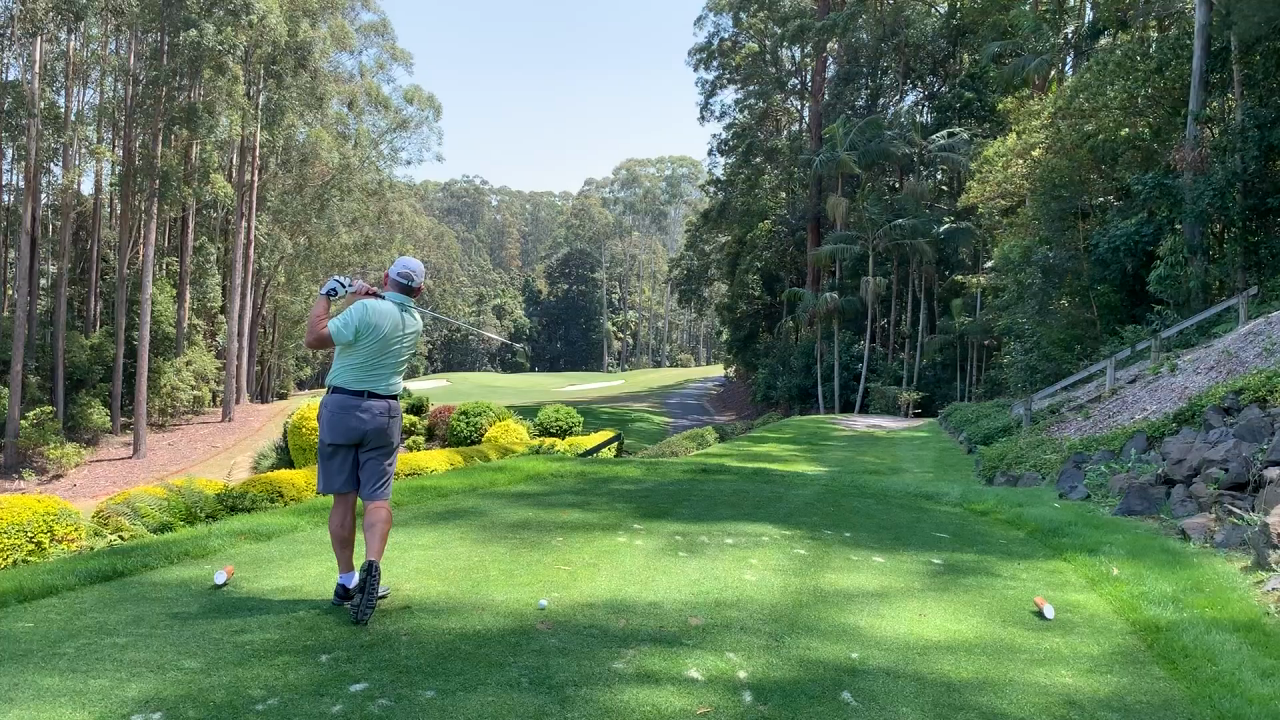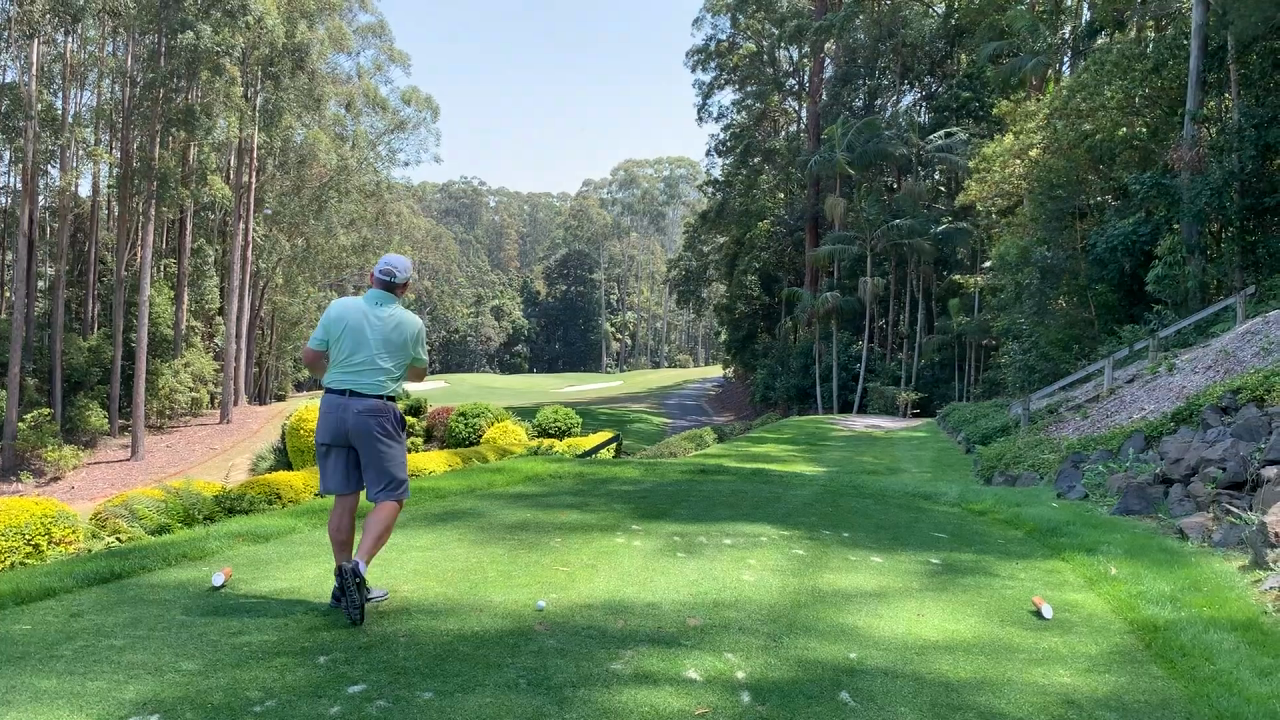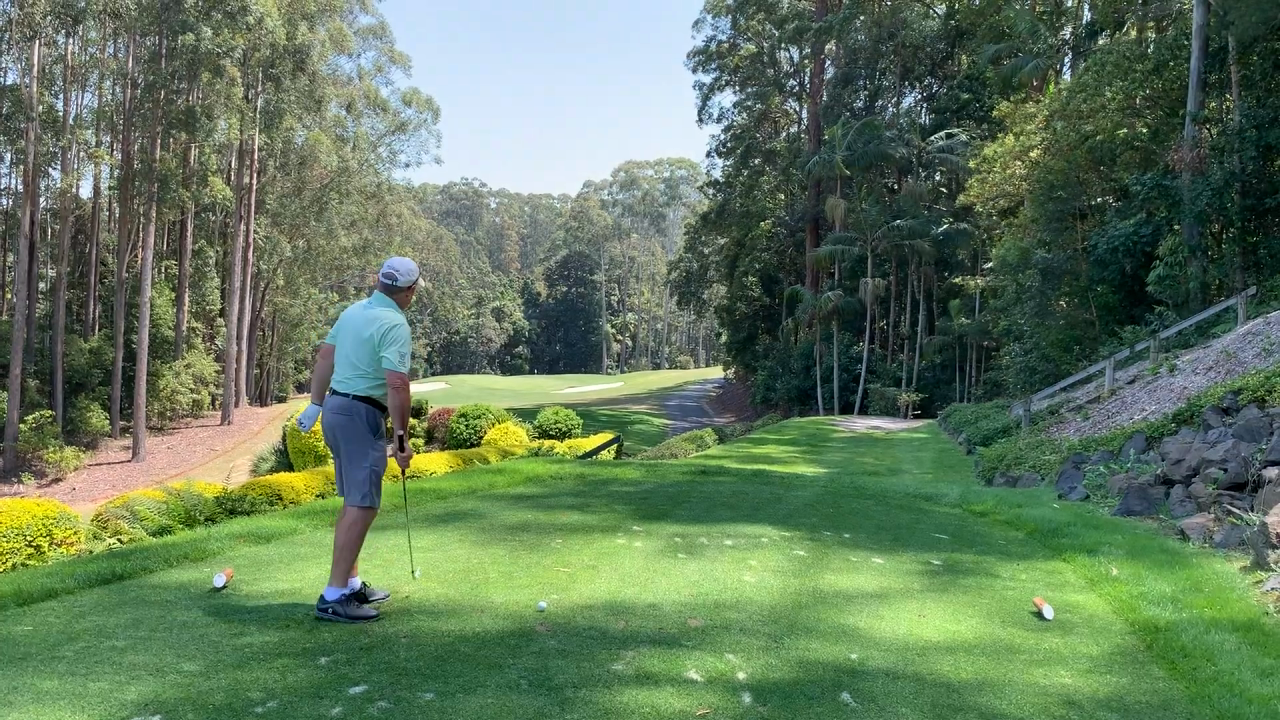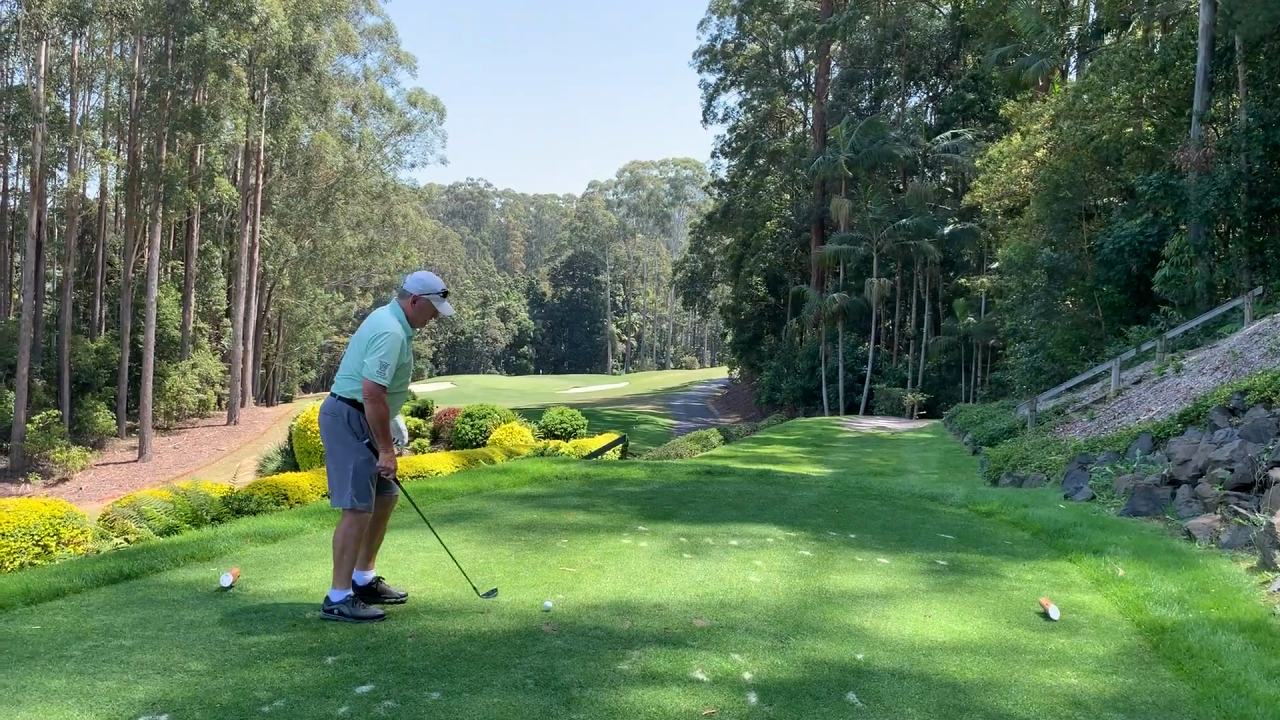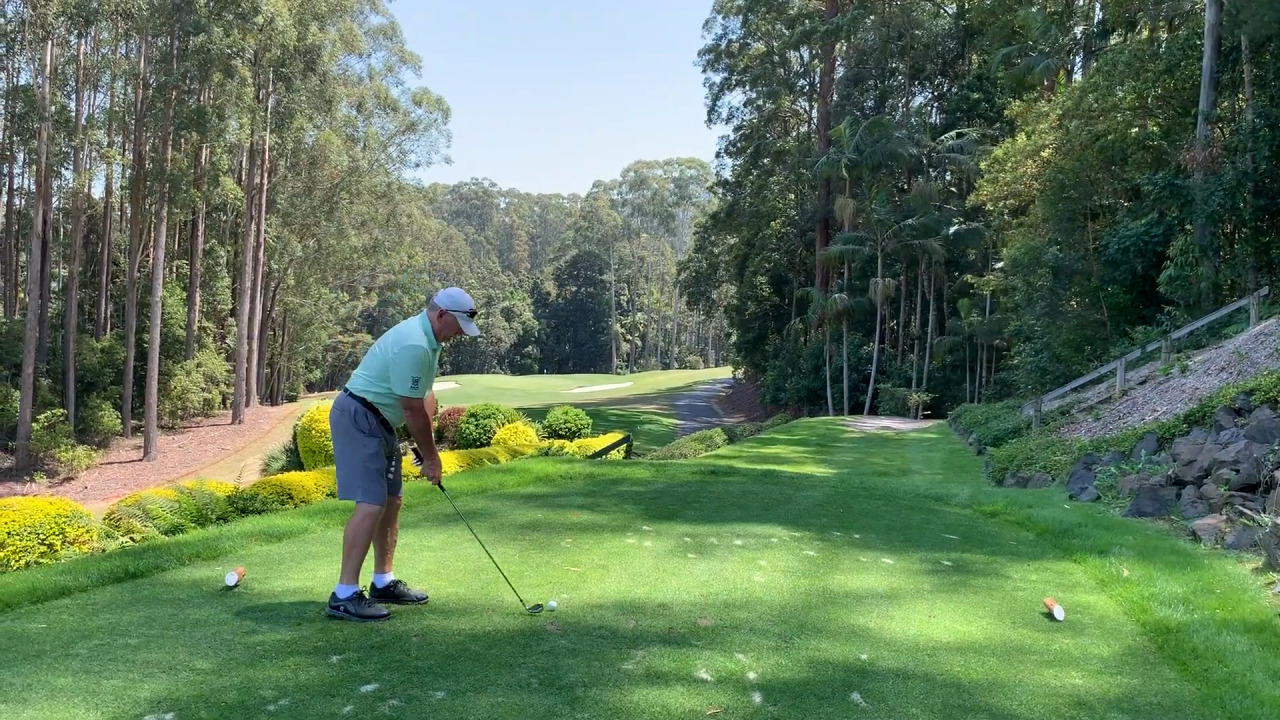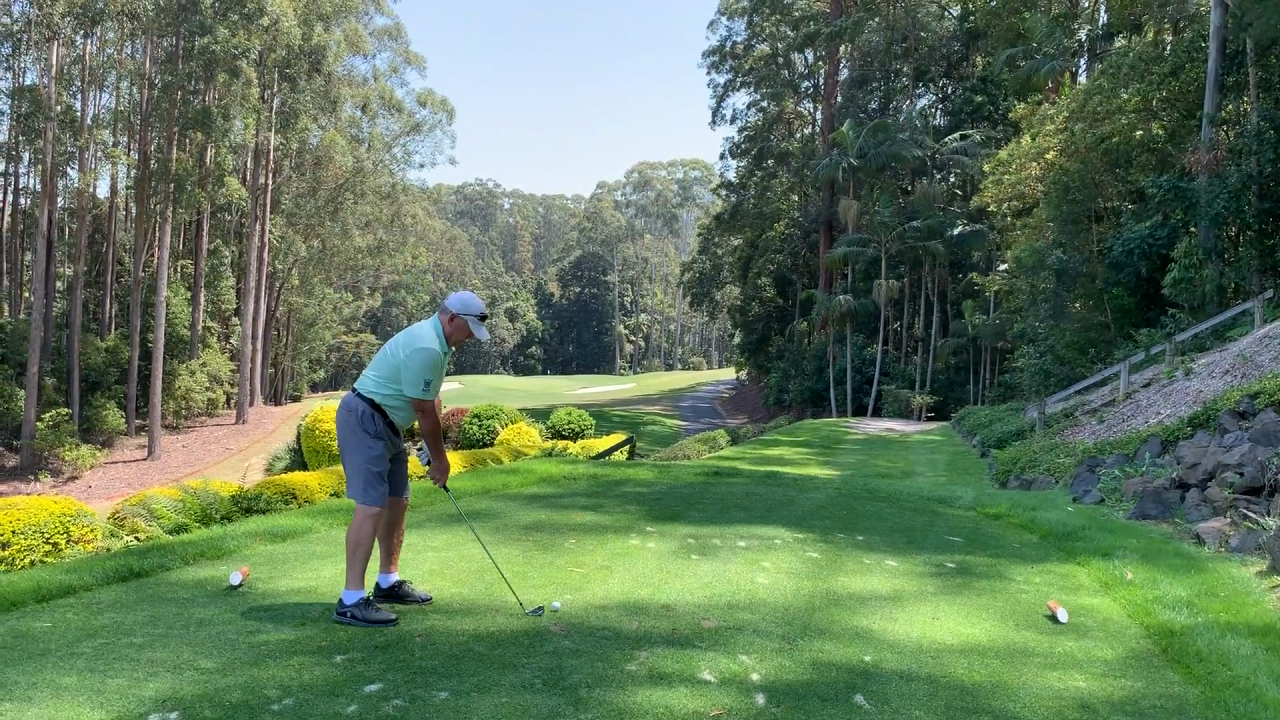
dt=0.4s
person 1, frame 1
left shoulder: (366, 310)
right shoulder: (415, 323)
left elbow: (315, 338)
left wrist: (326, 297)
right wrist: (369, 294)
left hip: (342, 408)
right hip: (383, 413)
left knee: (343, 497)
right knee: (377, 498)
left ankle: (347, 581)
right ankle: (371, 566)
person 1, frame 2
left shoulder: (338, 309)
right shoulder: (411, 324)
left elbow: (311, 360)
right elbow: (419, 372)
left hip: (334, 408)
right hip: (376, 414)
left knee: (344, 499)
right knee: (391, 498)
left ankle: (347, 581)
right ankle: (355, 566)
person 1, frame 3
left shoulder: (353, 312)
right shoulder: (394, 324)
left elbow: (324, 358)
right elbow: (397, 387)
left wrist: (316, 404)
right wrist: (401, 437)
left hip: (337, 411)
right hip: (362, 417)
left knee: (354, 503)
right knee: (362, 507)
left ankle: (348, 585)
right ankle: (334, 598)
person 1, frame 4
left shoulder: (392, 321)
right shoulder: (389, 332)
right elbow: (373, 395)
left wrist: (393, 422)
right wrist: (385, 449)
left hip: (361, 422)
right hip: (350, 422)
left knee: (385, 497)
right knee: (358, 508)
left ankle: (364, 580)
right ankle: (338, 598)
person 1, frame 5
left shoulder: (427, 337)
right shoulder: (413, 345)
left elbow: (423, 396)
right elbow: (412, 408)
left wrist: (429, 448)
right wrist: (430, 457)
left hip: (378, 422)
right hip: (358, 419)
left knee: (391, 501)
right knee: (370, 503)
left ankle: (384, 582)
right ankle: (344, 594)
person 1, frame 6
left shoulder: (435, 339)
right shoulder: (426, 348)
left elbow: (431, 403)
right elbow: (424, 411)
left wrist: (431, 449)
right wrist: (440, 459)
left hip: (383, 423)
right hip: (364, 420)
left knee: (396, 502)
right knee: (371, 506)
left ankle: (388, 582)
right ankle: (351, 601)
